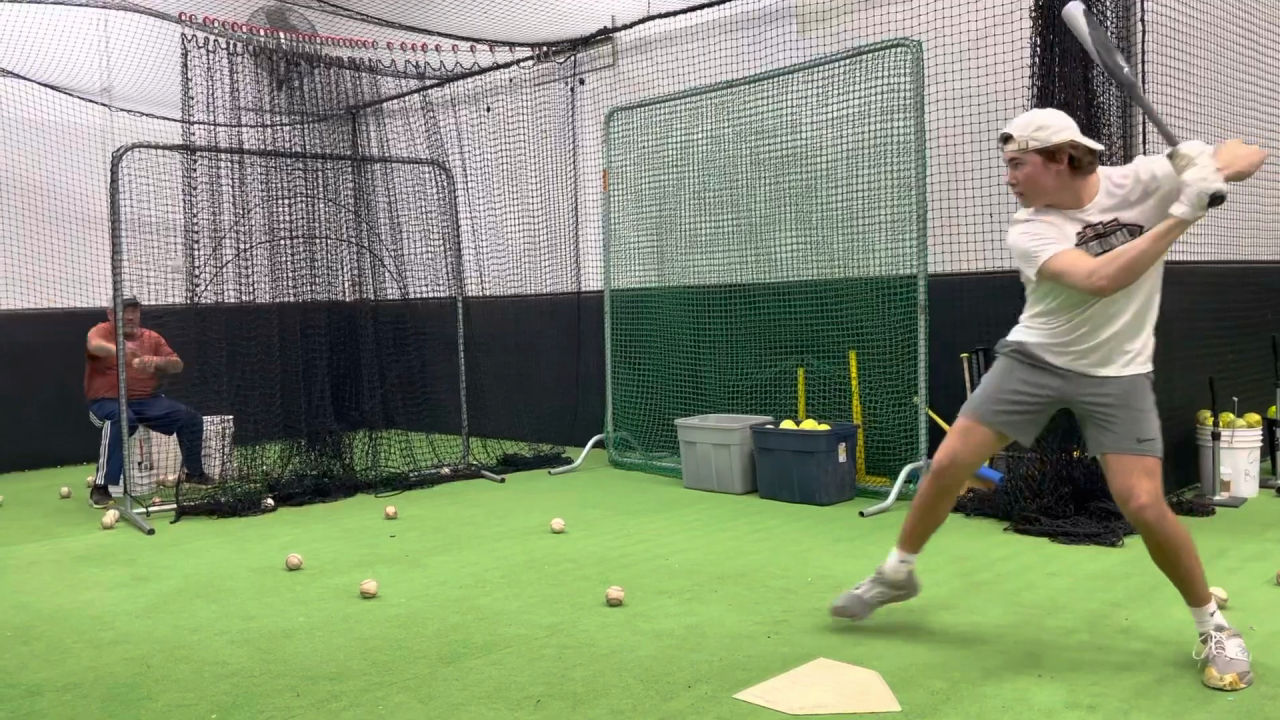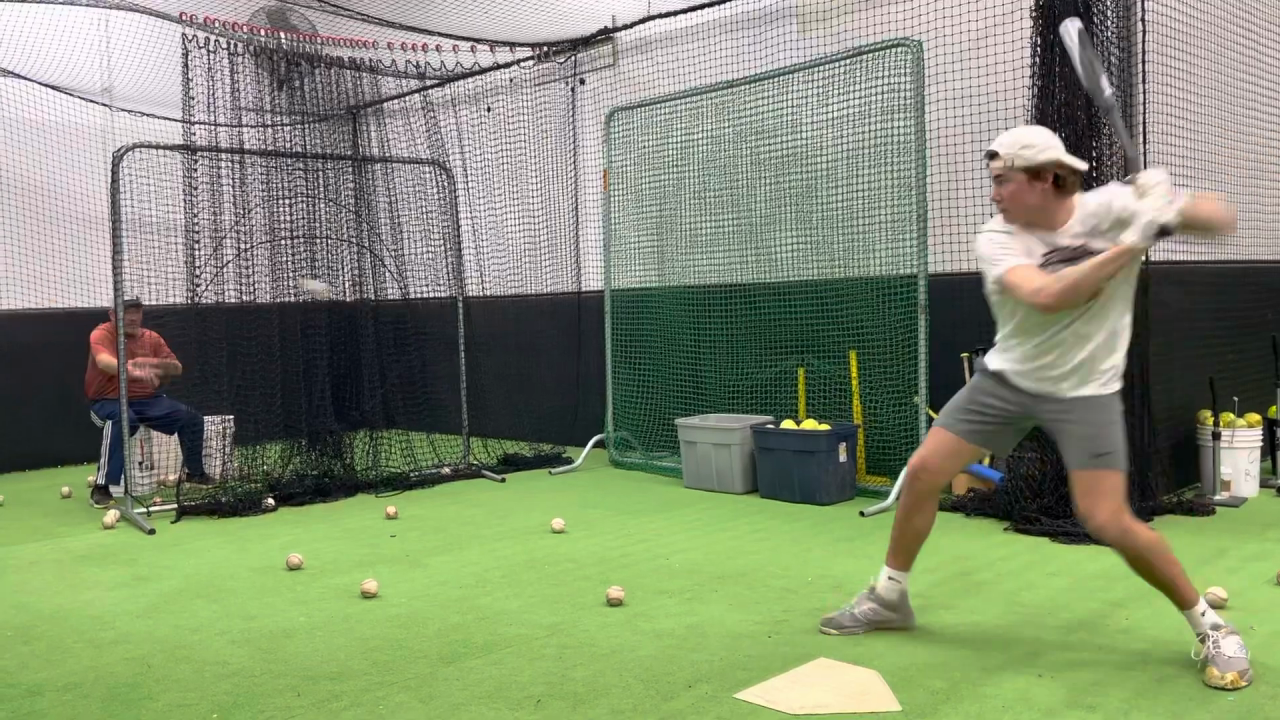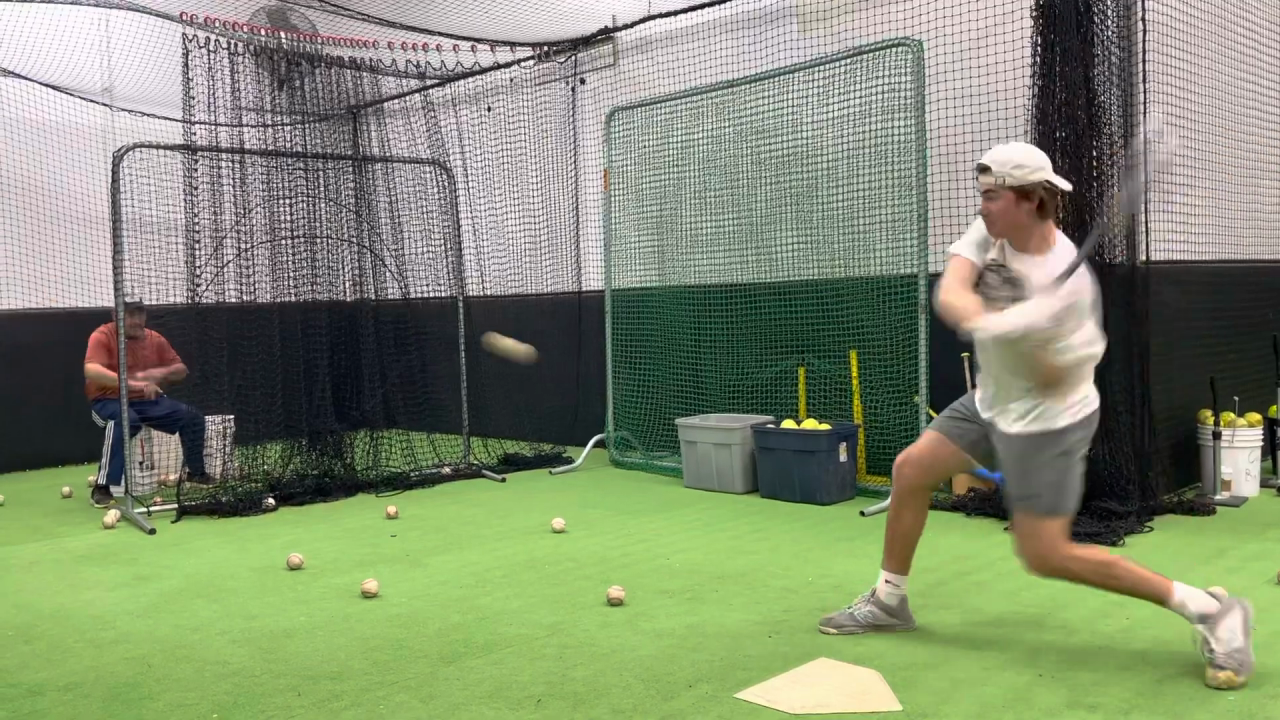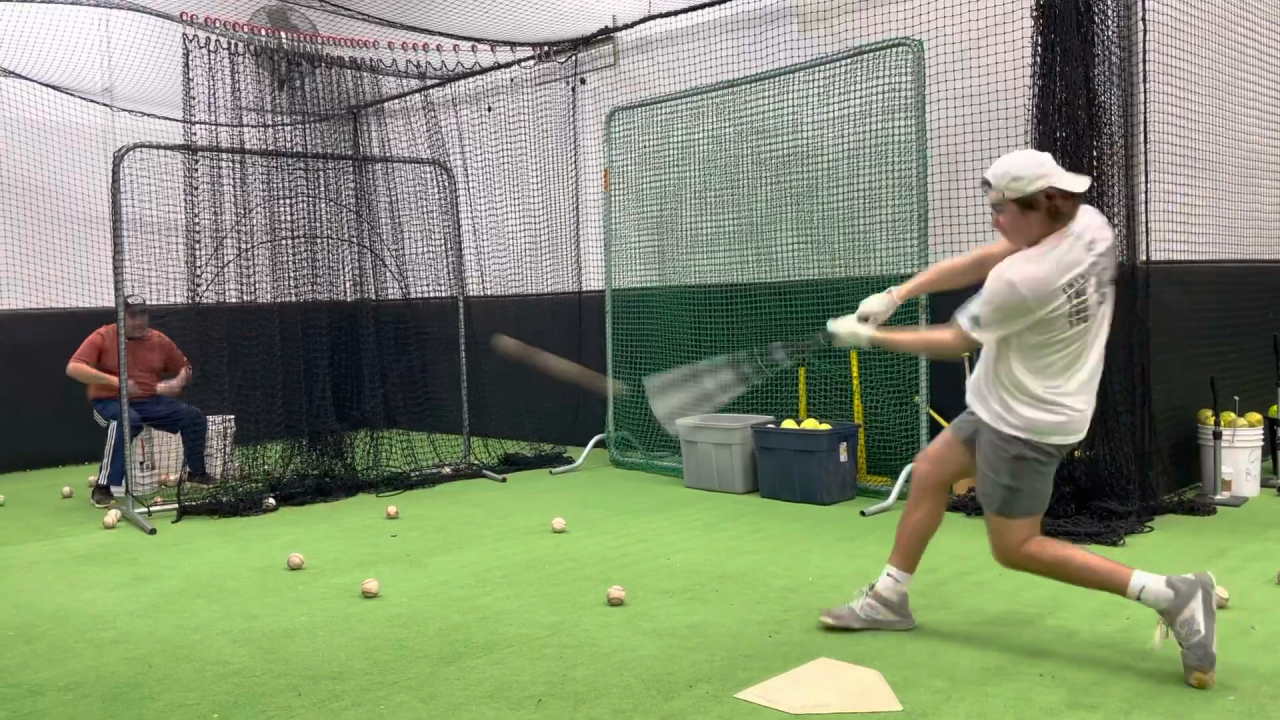
dt=0.1s
person 1, frame 1
left shoulder: (1143, 181)
right shoulder: (1028, 231)
left elbow: (1250, 155)
right elbow: (1099, 280)
left wrist: (1210, 171)
right wrist: (1181, 214)
left hip: (1115, 371)
right hip: (1036, 358)
left knee: (1145, 505)
right knee: (949, 463)
left ankle: (1212, 625)
right ankle: (895, 574)
person 1, frame 2
left shoulder: (1113, 208)
right shoulder: (999, 236)
left elbow: (1221, 221)
right elbow: (1045, 296)
left wrist: (1170, 208)
right wrist: (1135, 241)
left hip: (1084, 390)
right hip: (1007, 378)
left knee: (1108, 522)
right knee: (923, 473)
left ankle: (1210, 625)
right ankle: (888, 596)
person 1, frame 3
left shoulder: (1069, 285)
right shoulder: (988, 236)
left elbow: (1053, 386)
right elbow: (950, 294)
left wrist: (1027, 343)
right wrist: (991, 323)
left hip: (1046, 421)
right hip: (994, 399)
left knee: (1046, 555)
right knee: (909, 471)
left ankle: (1210, 611)
right ankle: (888, 600)
person 1, frame 4
left shoulder: (1022, 281)
right shoulder: (1091, 222)
left elbow: (955, 343)
right elbow: (994, 253)
left wrist: (874, 336)
right wrist: (894, 295)
left hip: (1025, 421)
right hip: (1014, 403)
left knee: (1014, 548)
right knee: (927, 474)
left ankle: (1172, 596)
right ankle: (888, 597)
person 2, frame 1
left shoulder: (151, 338)
right shoulder: (102, 332)
left elbow: (177, 365)
right elbow: (94, 345)
left wrist: (156, 361)
right wrist: (120, 351)
left hip: (147, 401)
right hip: (107, 403)
left knee: (190, 418)
right knee: (120, 420)
left ankle: (194, 474)
right ankle: (102, 487)
person 2, frame 2
left shoulder: (152, 338)
right shoulder: (103, 333)
left elbow: (176, 368)
right elbow: (104, 362)
left wrist: (153, 362)
right wrist: (135, 372)
left hip: (147, 401)
right hip: (107, 402)
left knee: (191, 417)
right knee: (122, 420)
left ankle: (195, 474)
right ankle: (103, 487)
person 2, frame 3
left shoulder: (155, 339)
right shoulder: (102, 336)
left elbow: (181, 370)
right elbow: (91, 370)
left wrist: (160, 373)
right wrist: (132, 383)
left hip: (148, 402)
right hip: (109, 402)
left knee: (192, 417)
left ankle: (196, 473)
right ankle: (104, 486)
person 2, frame 4
left shoulder: (161, 340)
right shoulder: (103, 337)
left elbow: (185, 368)
right elbow: (73, 368)
left wrist: (178, 383)
right wrist: (115, 381)
left hip: (151, 402)
right hip: (111, 402)
left knee: (194, 417)
right knee: (127, 421)
left ankle: (196, 473)
right ankle: (104, 487)
